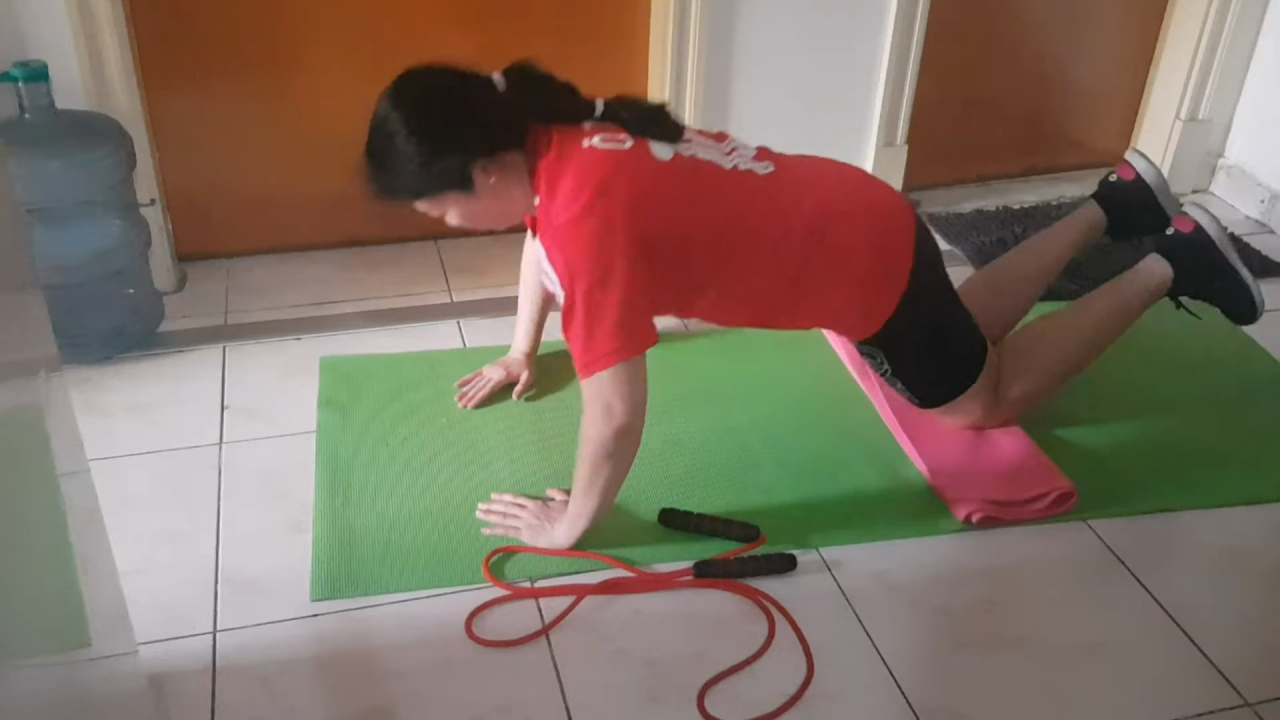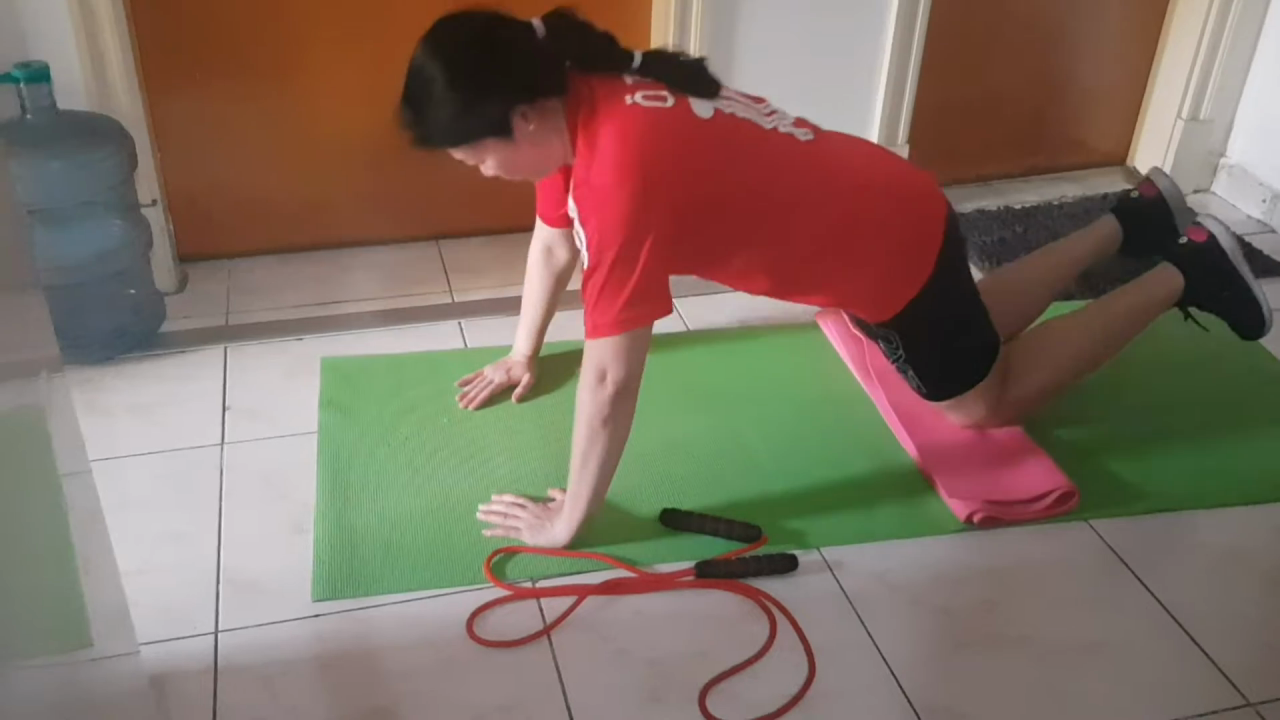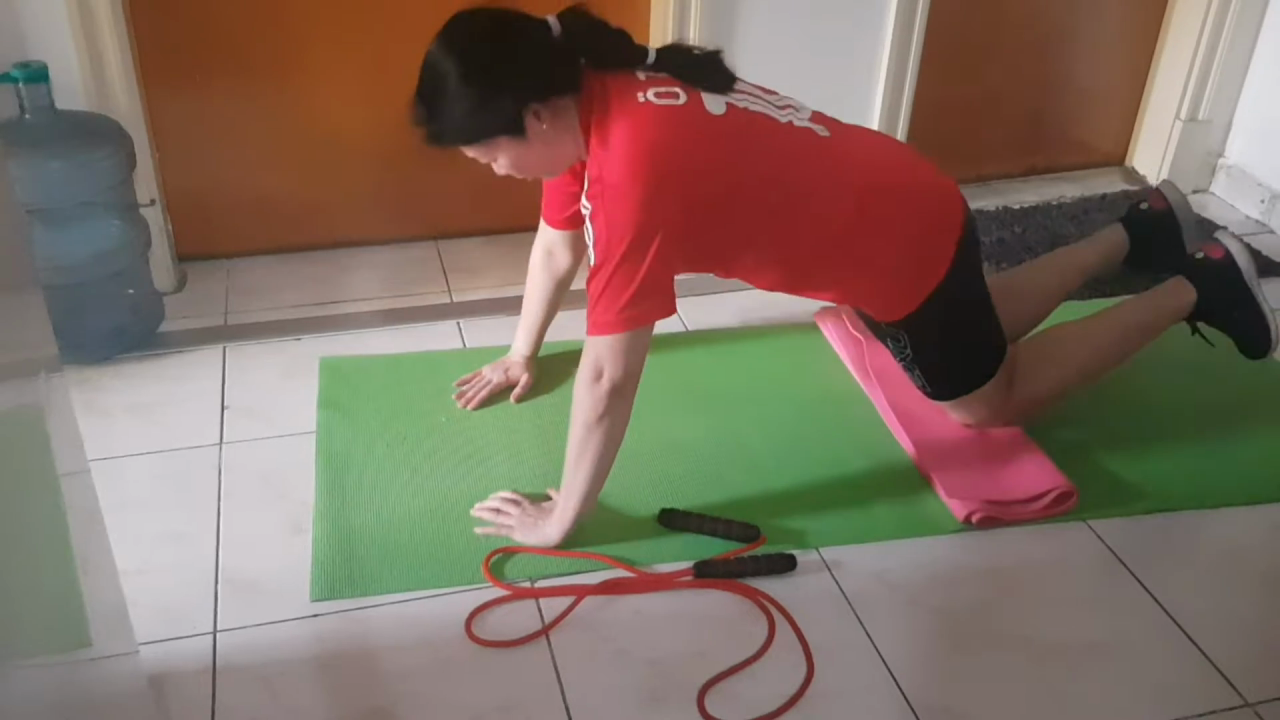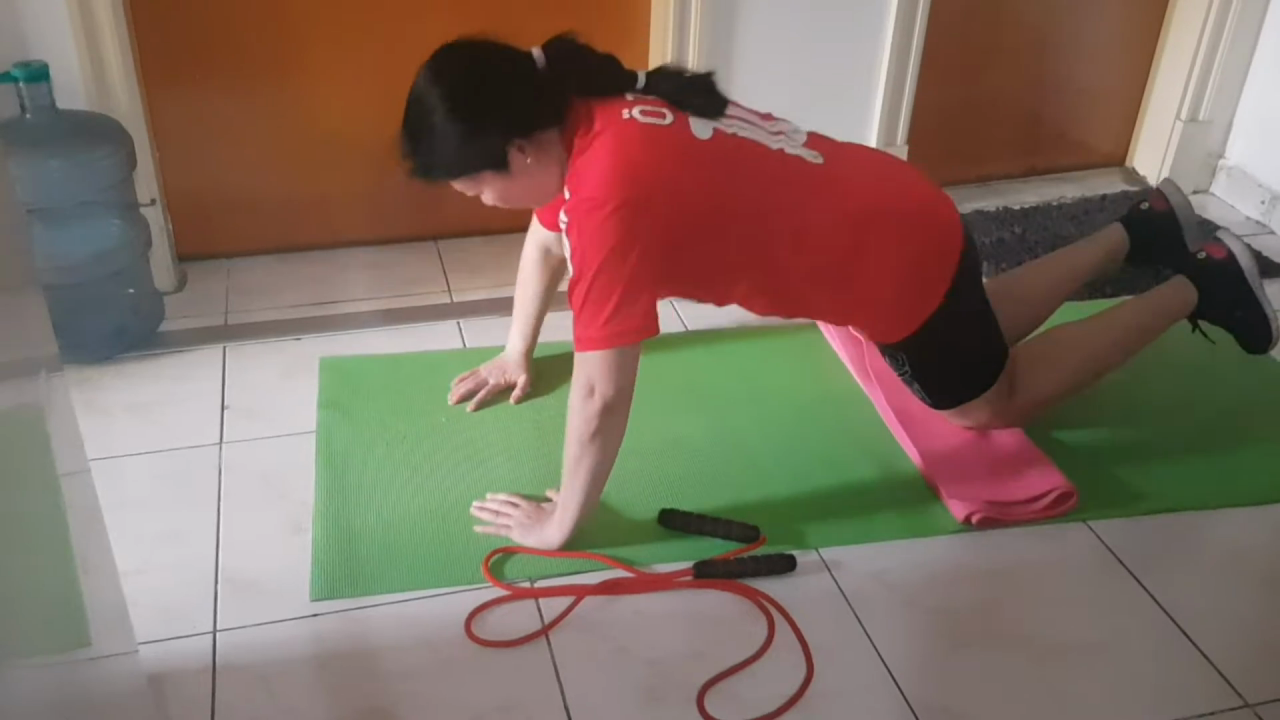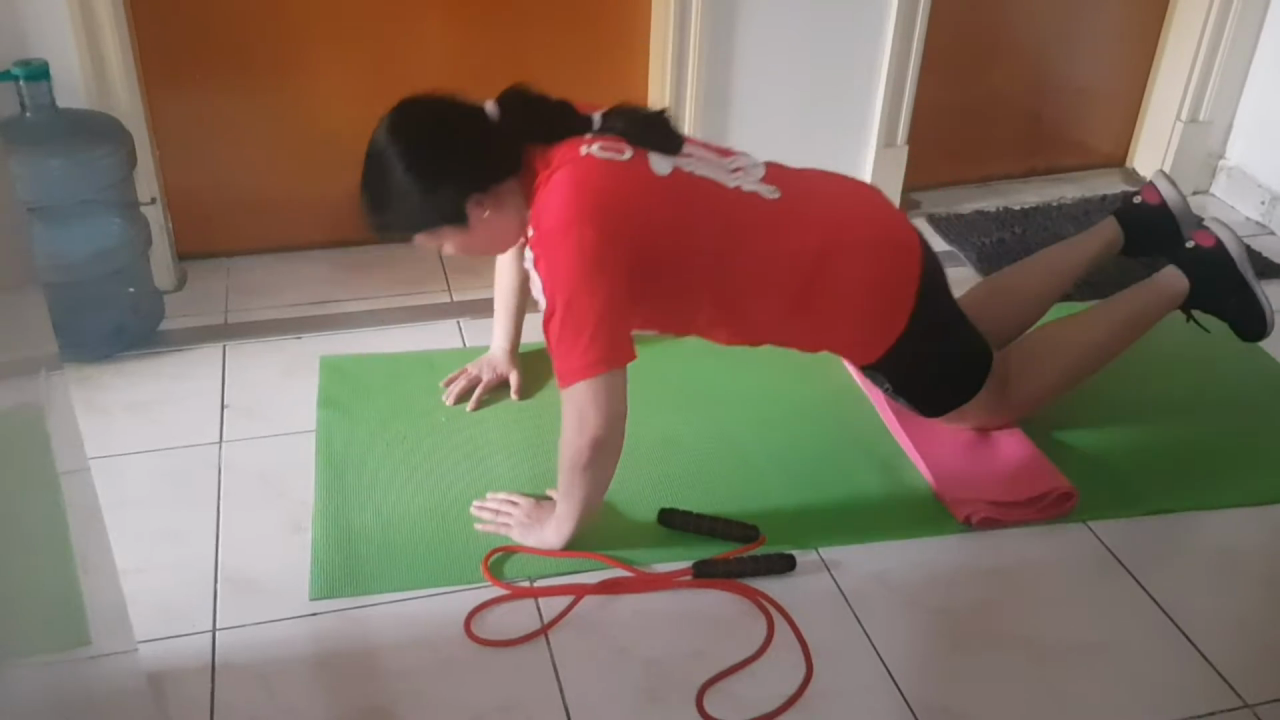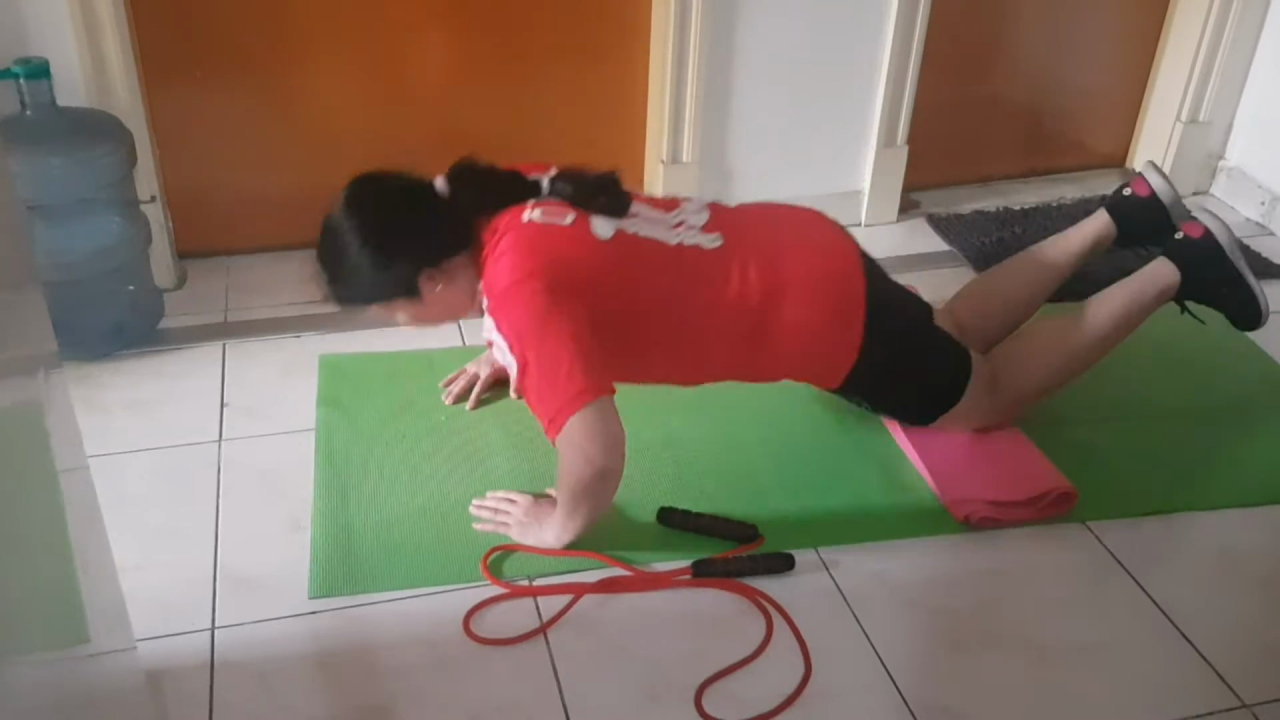
dt=0.2s
person 1, frame 1
left shoulder: (583, 210)
right shoulder: (539, 140)
left elbow: (616, 415)
left wrist: (571, 523)
right wrist: (521, 357)
left hip: (863, 258)
right hip: (838, 209)
left knee: (994, 396)
right knee: (969, 331)
left ankle: (1169, 262)
right ankle: (1110, 204)
person 1, frame 2
left shoulder: (620, 165)
right shoulder: (576, 100)
left elbow: (611, 377)
right elbow: (552, 240)
left wrist: (568, 518)
right wrist: (522, 356)
left hip: (892, 241)
right hip: (866, 204)
left knee: (996, 398)
right knee: (977, 333)
left ankle: (1181, 271)
right ankle: (1129, 220)
person 1, frame 3
left shoulder: (634, 163)
right shoulder: (586, 102)
left elbow: (609, 376)
right elbow: (557, 241)
left wrist: (559, 519)
right wrist: (520, 357)
left hip: (907, 238)
right hip: (877, 202)
left knee: (996, 398)
right knee: (980, 336)
left ankle: (1193, 287)
right ankle: (1136, 233)
person 1, frame 4
left shoulder: (609, 187)
right shoulder: (575, 120)
left elbow: (602, 394)
right elbow: (546, 238)
left wrist: (561, 520)
right wrist: (515, 356)
left hip: (900, 257)
right hip: (878, 211)
left knee: (997, 402)
right knee: (978, 341)
left ankle: (1196, 287)
right ankle: (1137, 231)
person 1, frame 5
left shoulder: (571, 222)
right shoulder: (534, 153)
left elbow: (594, 426)
left wrist: (560, 525)
right wrist: (502, 352)
left hip: (864, 283)
right hip: (845, 229)
left knee: (994, 400)
right knee: (968, 338)
left ankle: (1183, 278)
right ankle: (1131, 223)
person 1, frame 6
left shoulder: (520, 286)
right shoulder: (493, 204)
left elbow: (596, 456)
left wrist: (559, 525)
right wrist: (503, 355)
left hip: (820, 314)
right hip: (796, 253)
left knee: (987, 397)
right knee: (957, 336)
left ankle: (1172, 272)
right ankle: (1123, 216)
